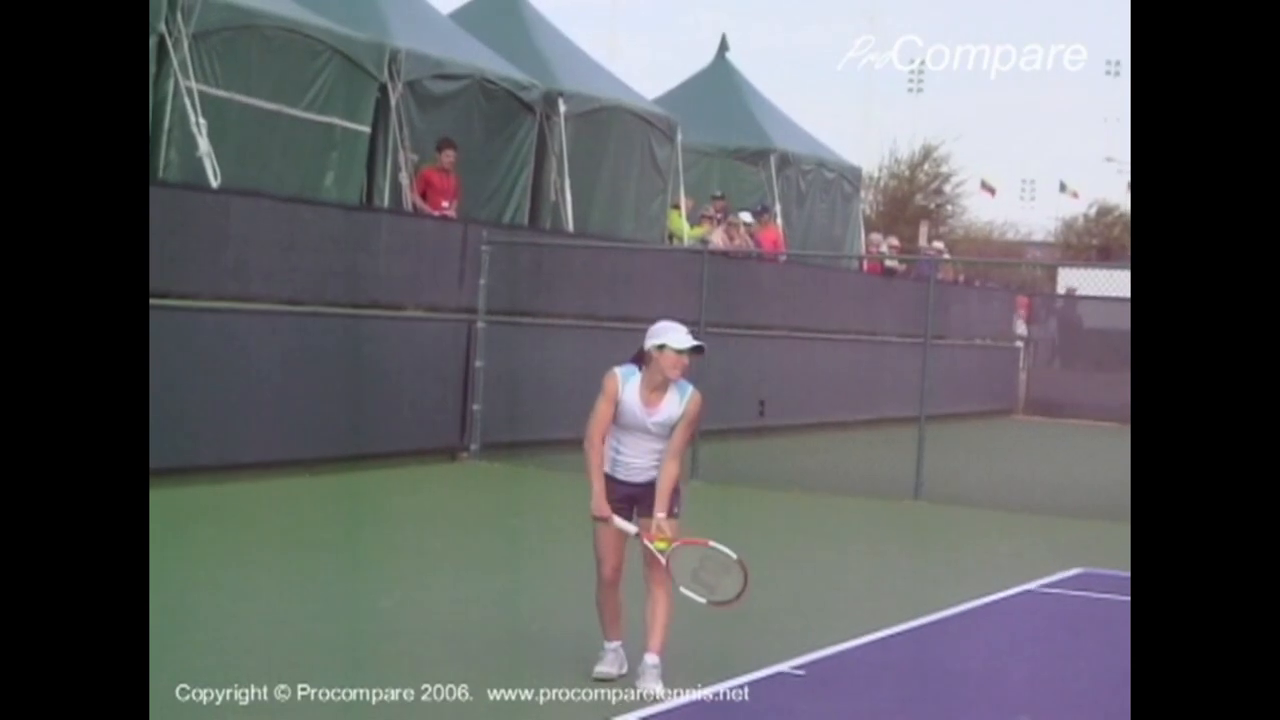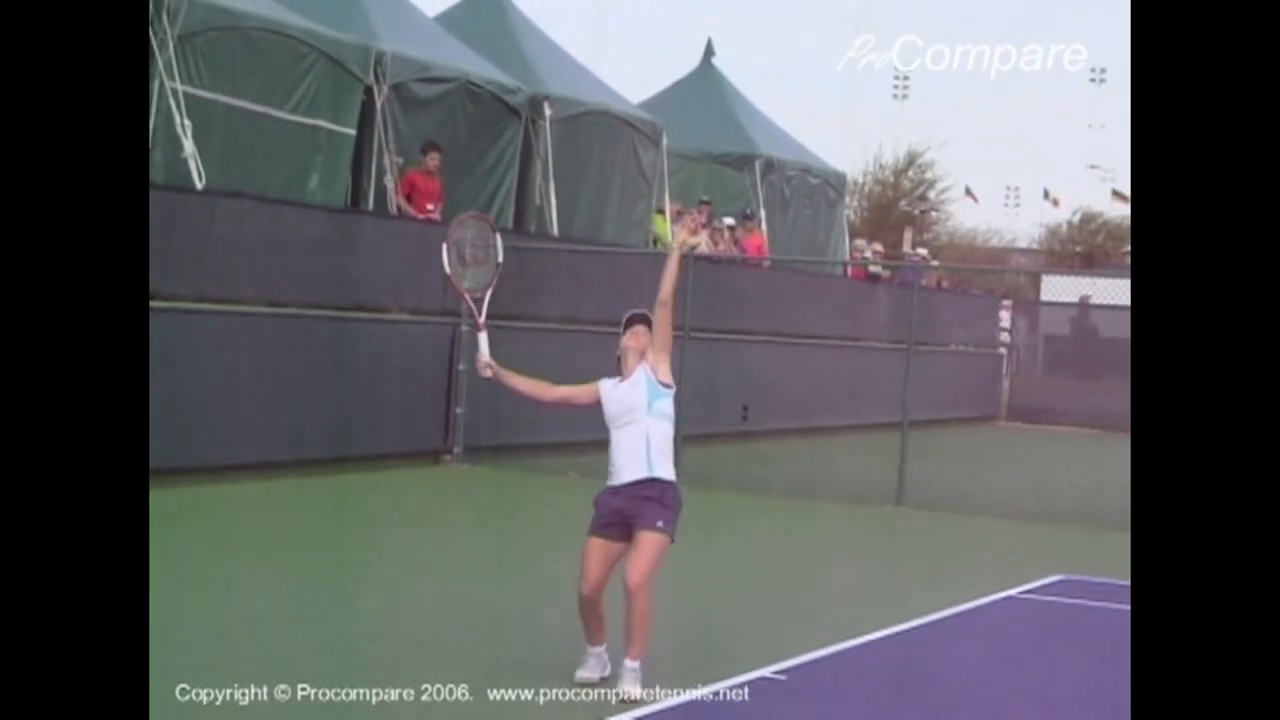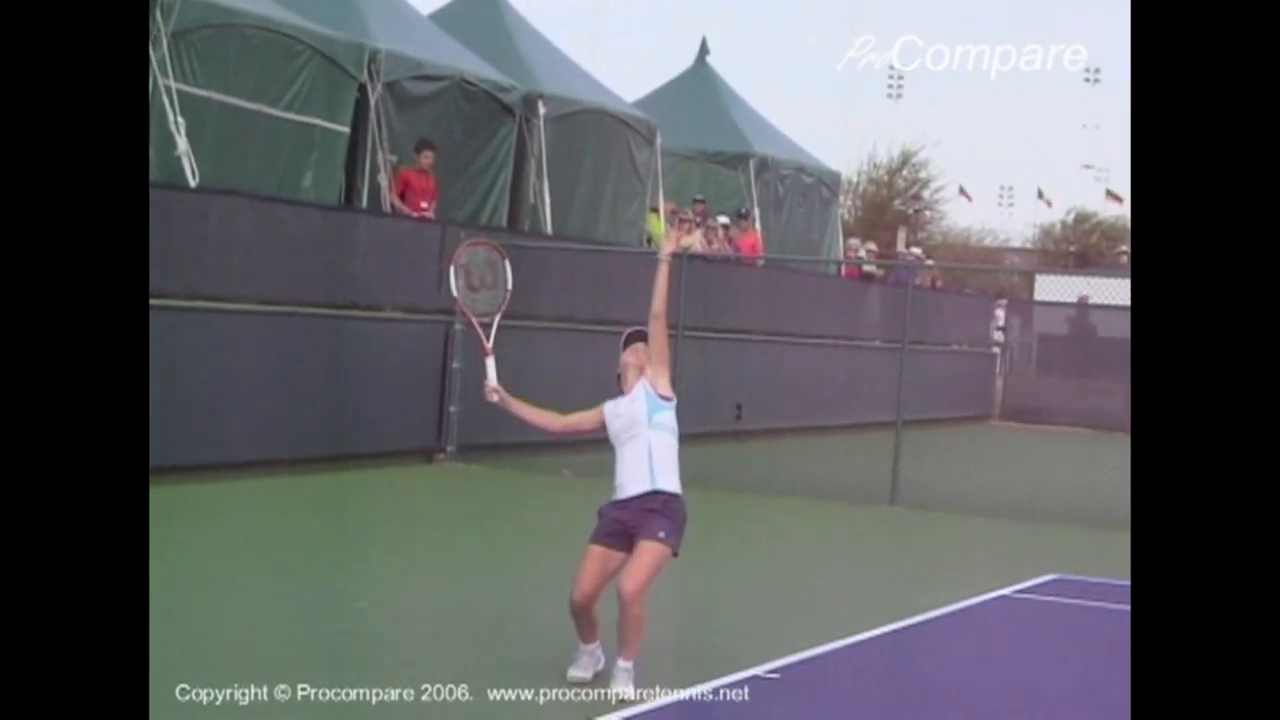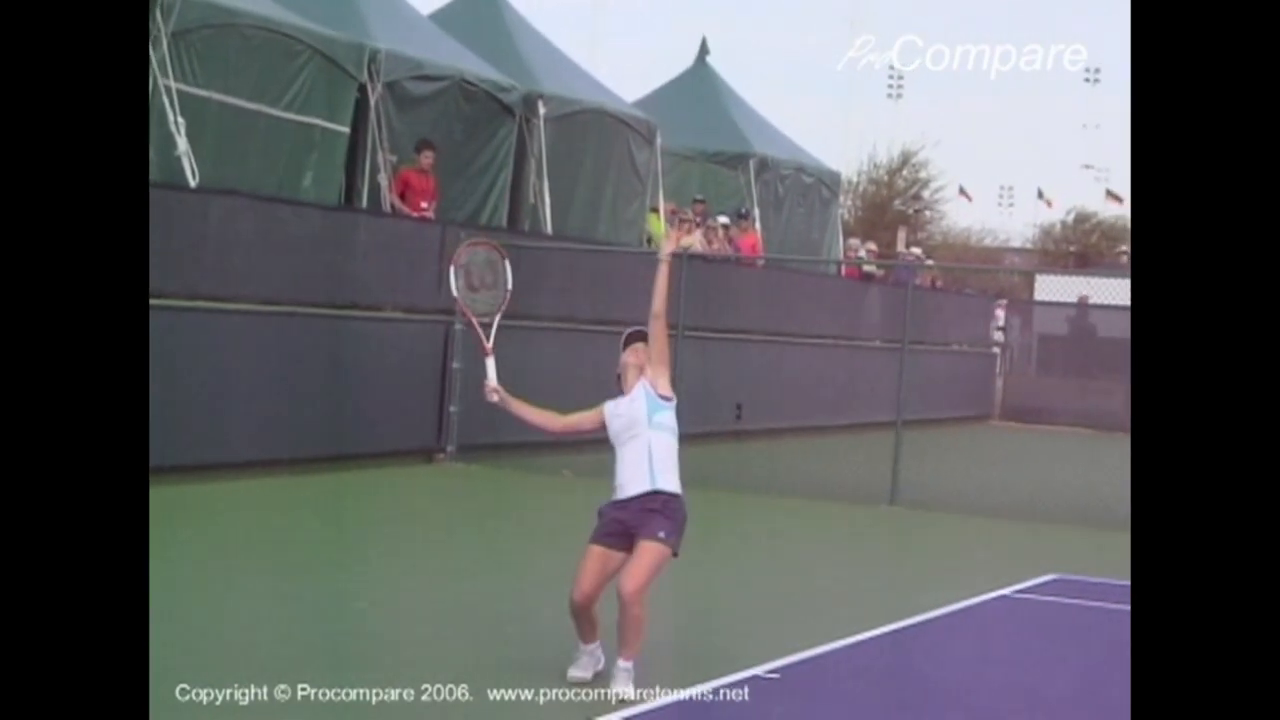
dt=1s
person 1, frame 1
left shoulder: (689, 399)
right shoulder: (617, 380)
left elbow: (672, 459)
right elbow: (594, 438)
left wrist: (660, 514)
right wrist: (598, 495)
left hip: (658, 485)
right hip: (613, 482)
left knee: (658, 571)
right knee: (608, 574)
left ankle: (651, 664)
right ankle: (613, 650)
person 1, frame 2
left shoulder: (657, 367)
right shoulder: (606, 389)
left elbow: (664, 305)
right elbow: (548, 393)
left wrist: (676, 248)
right wrist: (497, 370)
left hip: (656, 494)
right hip: (615, 496)
left knee: (636, 584)
right knee: (588, 591)
left ankle: (631, 669)
right ankle: (596, 653)
person 1, frame 3
left shoulder: (657, 385)
right shoulder: (610, 410)
left elbow: (657, 317)
right elbow: (557, 423)
left wrist: (664, 259)
right wrist: (505, 399)
left hip: (661, 507)
right hip: (619, 508)
left knee: (630, 591)
right knee: (581, 597)
left ankle: (625, 669)
right ankle: (589, 652)
person 1, frame 4
left shoulder: (657, 386)
right shoulder: (611, 410)
left elbow: (657, 317)
right elbow: (557, 422)
left wrist: (664, 260)
right wrist: (506, 400)
left hip: (661, 507)
right hip: (620, 509)
left knee: (630, 591)
right knee: (581, 597)
left ankle: (625, 669)
right ankle: (589, 652)
